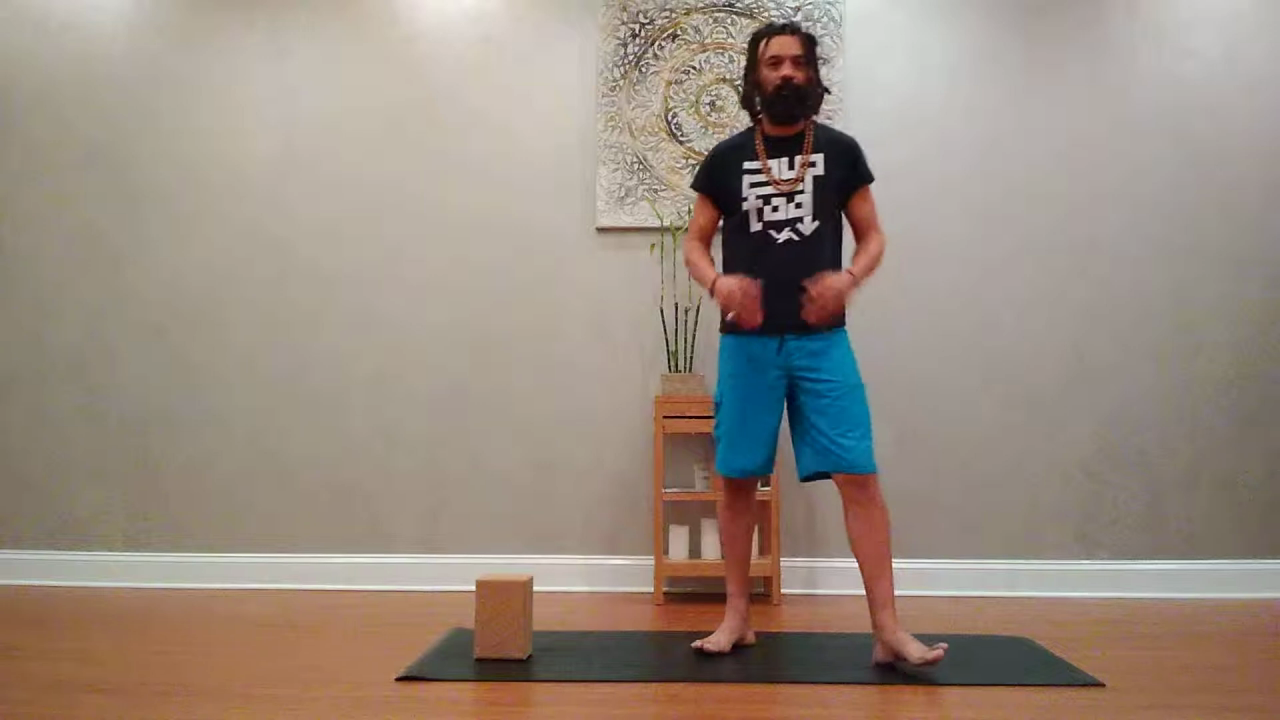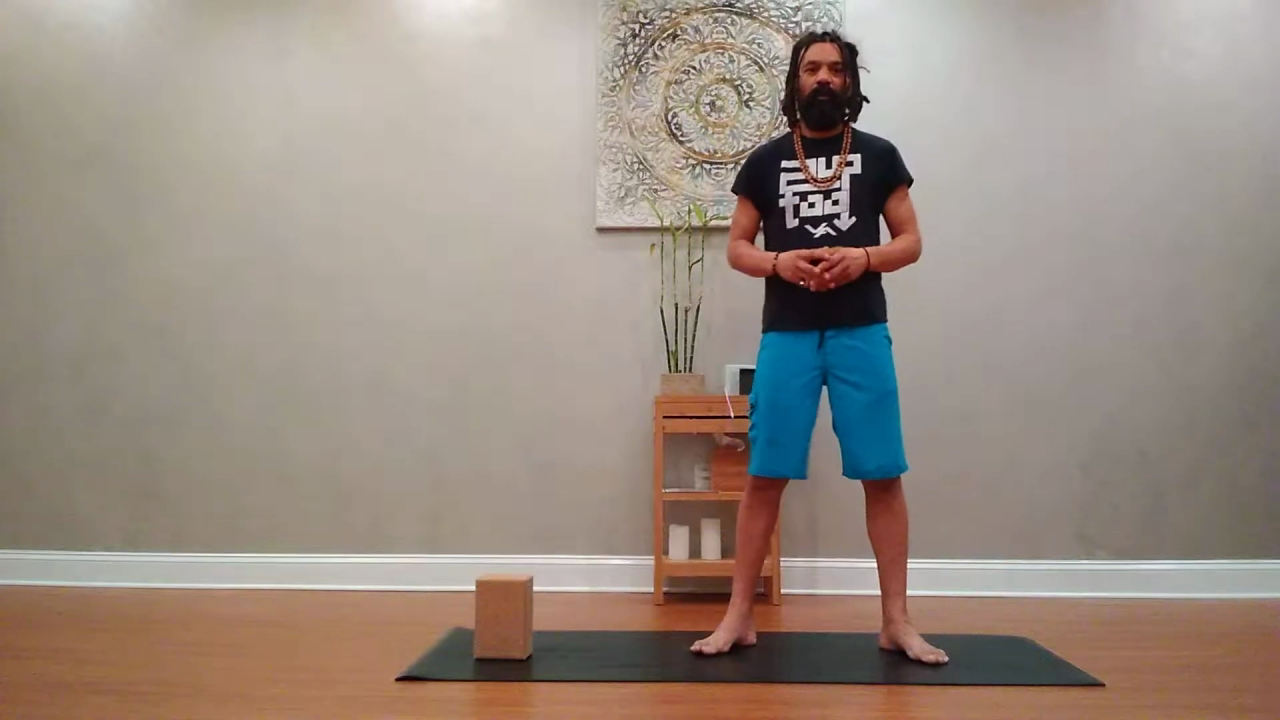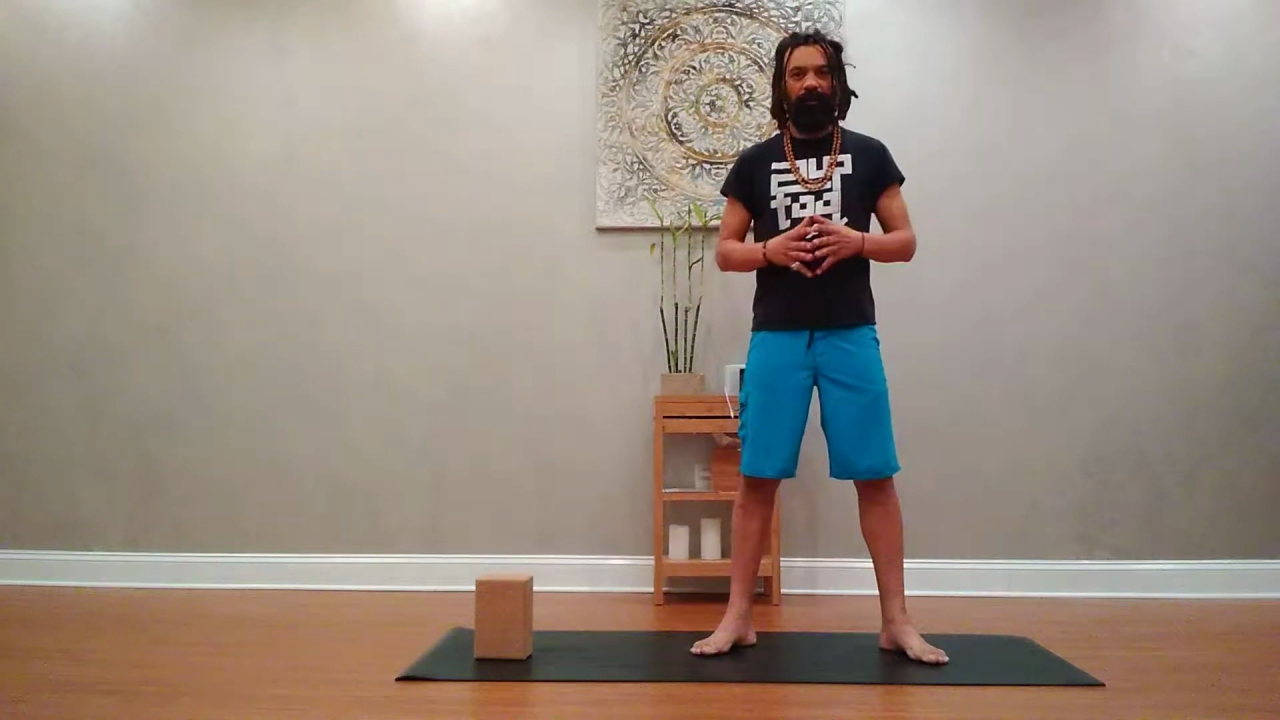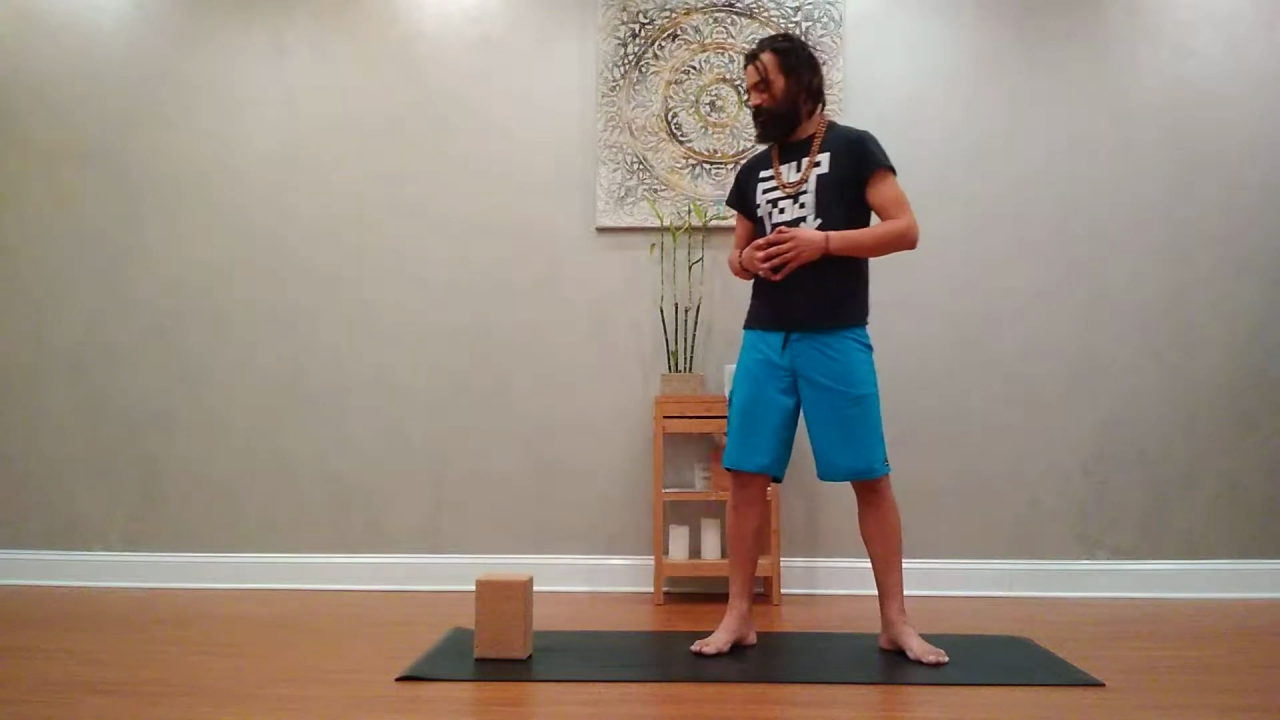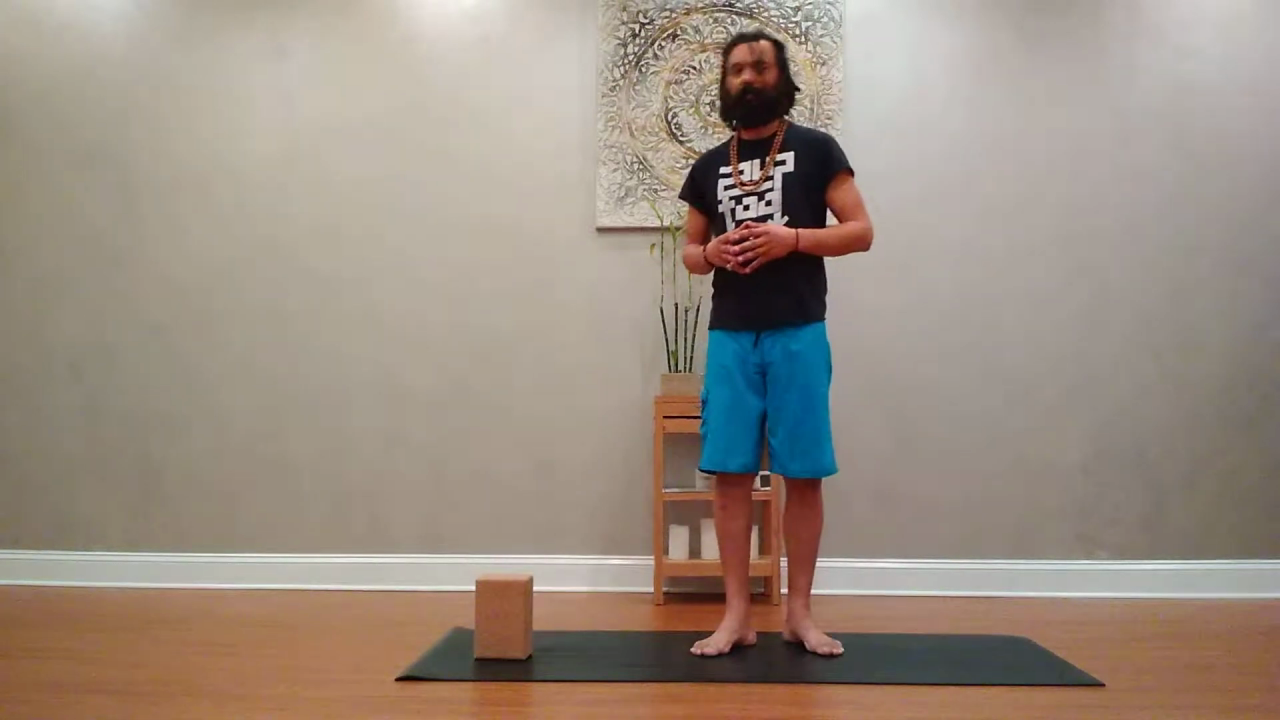
dt=1s
person 1, frame 1
left shoulder: (841, 151)
right shoulder: (726, 158)
left elbow: (872, 238)
right elbow: (694, 243)
left wrist: (846, 280)
right wrist: (718, 283)
left hip: (822, 339)
right hip: (748, 341)
left knee: (858, 475)
right knee: (738, 479)
left ankle: (888, 629)
right ankle: (737, 616)
person 1, frame 2
left shoulder: (880, 155)
right shoulder: (766, 160)
left elbow: (910, 243)
right elbow: (738, 248)
left wrist: (868, 258)
right wrist: (779, 264)
left hip: (862, 333)
right hip: (786, 336)
left knee: (883, 477)
right knee: (765, 477)
left ankle: (896, 621)
right ankle: (739, 615)
person 1, frame 3
left shoulder: (869, 154)
right shoulder: (755, 162)
left elbow: (906, 241)
right elbow: (725, 251)
left wrist: (855, 240)
right wrist: (770, 250)
left hip: (851, 335)
right hip: (776, 337)
left knee: (875, 476)
right knee: (759, 477)
left ankle: (896, 620)
right ankle: (738, 616)
person 1, frame 4
left shoulder: (854, 147)
right shoulder: (753, 170)
left elbow: (904, 230)
left wrist: (821, 241)
right wrist: (747, 260)
left hip: (837, 338)
right hip: (764, 339)
left knee: (869, 477)
right knee: (746, 475)
left ankle: (895, 620)
right ankle: (739, 615)
person 1, frame 5
left shoulder: (816, 148)
right shoulder: (709, 166)
left elbow: (860, 231)
right elbow: (689, 250)
left wrist: (791, 238)
right wrist: (712, 253)
left hip: (799, 333)
right hip: (730, 336)
left knee: (804, 474)
right knee: (730, 474)
left ankle: (799, 612)
right ankle: (738, 614)
